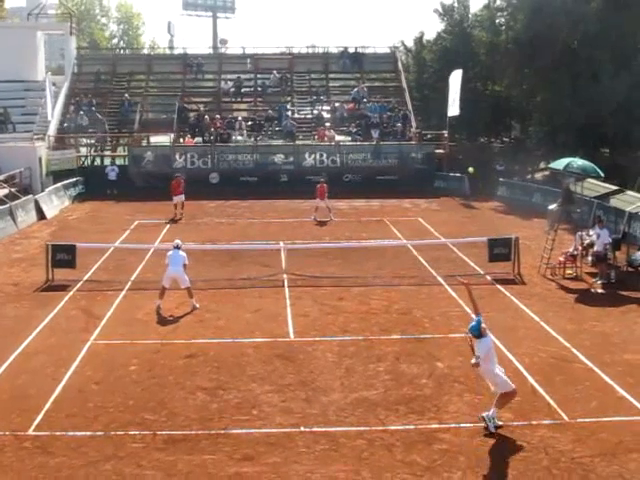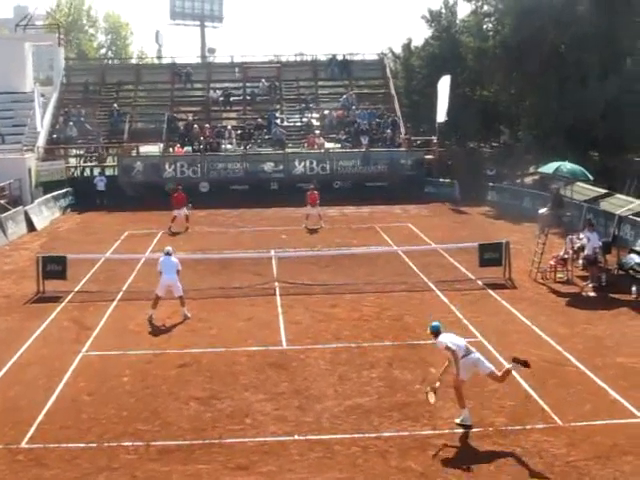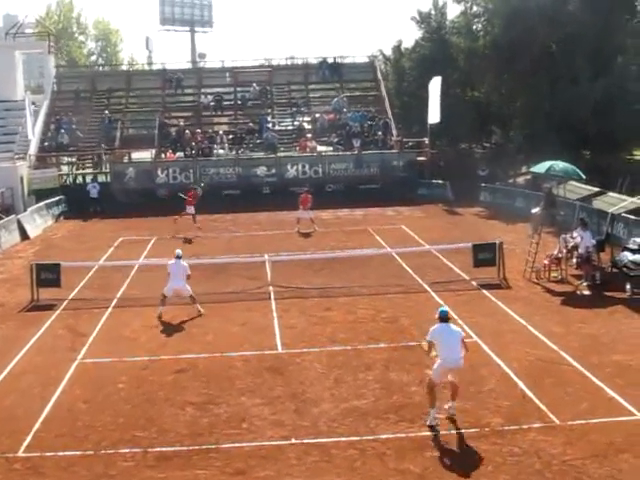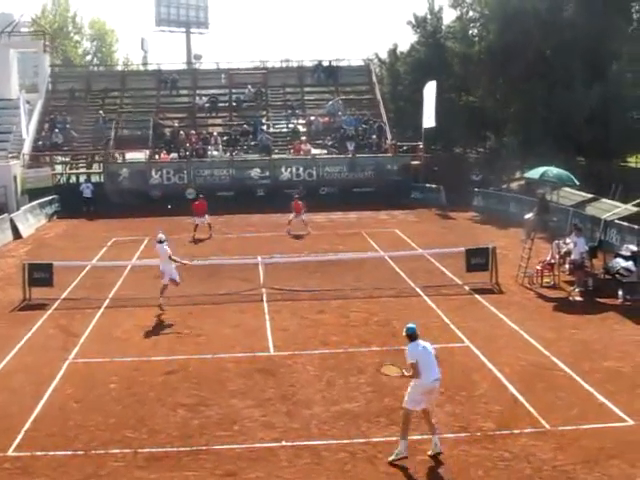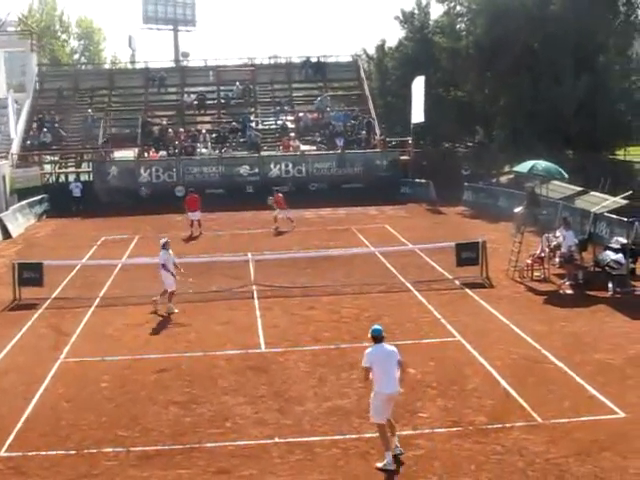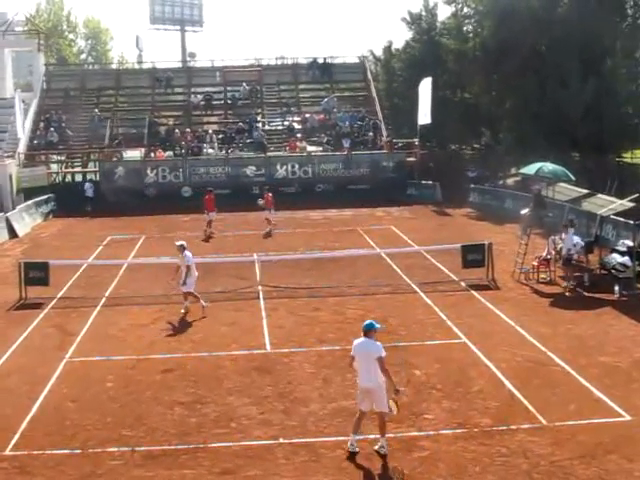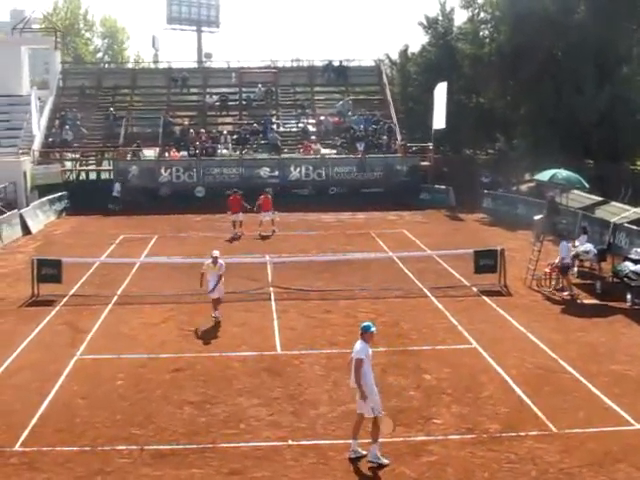
dt=0.7s
person 1, frame 1
left shoulder: (479, 328)
right shoulder: (482, 346)
left elbow: (475, 308)
right elbow: (474, 365)
left wrist: (468, 288)
right wrist: (474, 355)
left hip: (492, 368)
right hip: (491, 372)
left knee: (504, 392)
right knee: (512, 393)
left ankle: (492, 420)
right ankle: (489, 415)
person 1, frame 2
left shoulder: (440, 341)
right shoulder: (448, 336)
left elbow: (453, 352)
right elbow: (450, 360)
left wrist: (457, 371)
right wrist: (441, 374)
left hip: (466, 361)
right hip: (475, 356)
left knee: (456, 387)
right knee: (500, 378)
left ankle: (465, 418)
right ankle: (513, 365)
person 1, frame 3
left shoulder: (434, 329)
right shoulder: (457, 329)
left elbow: (428, 351)
right elbow: (466, 349)
left wrist: (434, 353)
left hip: (444, 362)
right hip: (458, 362)
left knee: (430, 386)
right knee: (453, 382)
left ankle: (433, 417)
right ankle: (451, 408)
person 1, frame 4
left shoulder: (410, 349)
right shoulder: (427, 345)
left elbow: (416, 374)
right elbow: (437, 364)
left wrist: (406, 375)
left hip: (421, 384)
right hip: (435, 382)
left knee: (406, 416)
right knee: (426, 413)
left ankle: (401, 450)
right ankle: (436, 446)
person 1, frame 5
left shoulder: (369, 353)
right shoulder: (393, 350)
left elbow: (366, 377)
right elbow: (402, 369)
left hip: (380, 392)
right hip: (394, 390)
left knee: (381, 426)
right knee: (387, 418)
left ankle: (389, 462)
right ankle: (396, 447)
person 1, frame 6
left shoulder: (356, 343)
right shoulder: (376, 346)
left elbow: (352, 364)
right elbow: (383, 368)
right wrist: (393, 386)
left hip: (362, 384)
right hip: (377, 384)
left knee: (361, 412)
right knee: (381, 414)
left ankle: (352, 444)
right ankle: (382, 445)
person 1, frame 7
left shoulder: (360, 345)
right shoulder: (363, 348)
left elbow: (351, 363)
right elbow: (356, 371)
right wrist: (362, 390)
left hip: (364, 386)
right hip: (366, 387)
left knee: (360, 416)
right knee: (376, 419)
left ankle: (354, 449)
right ankle: (373, 453)
